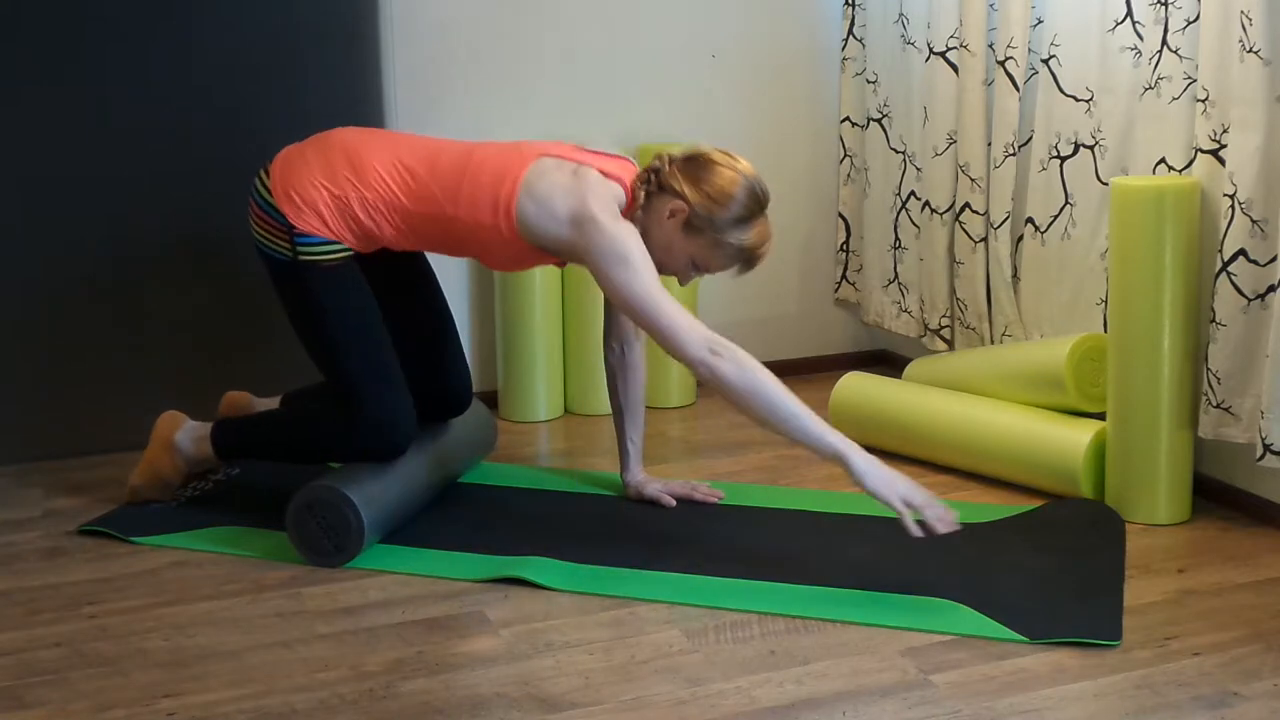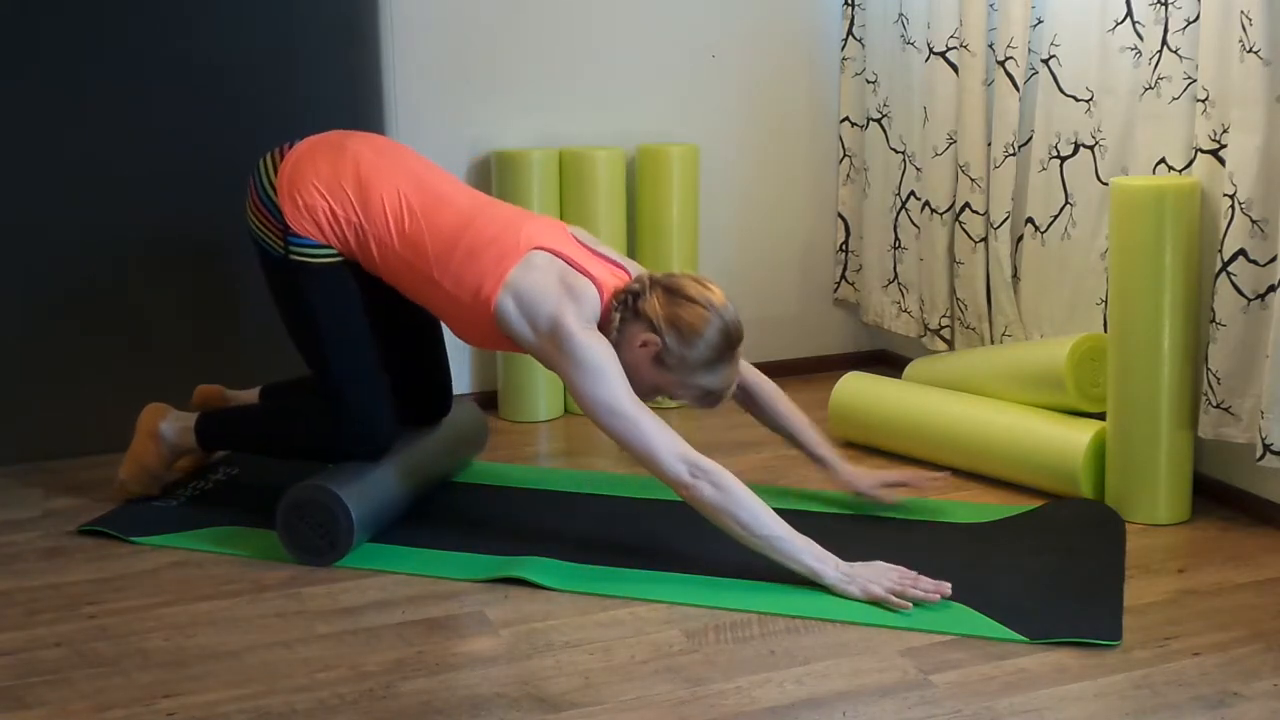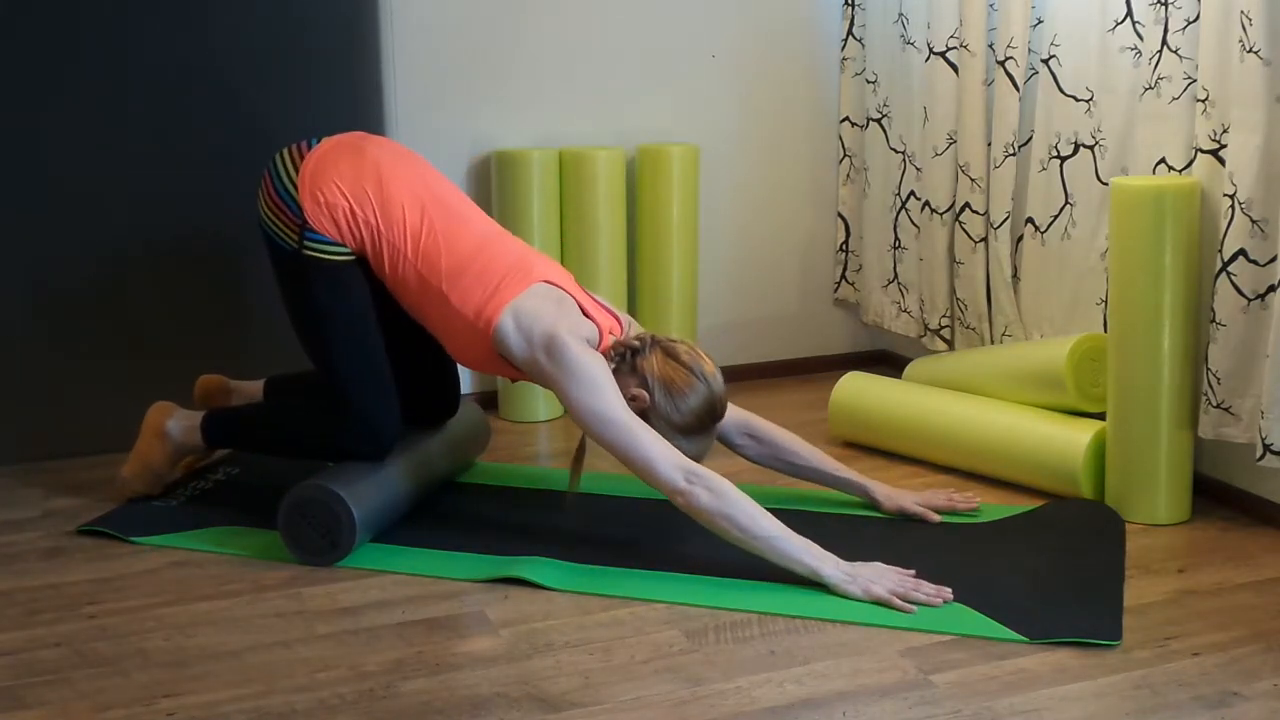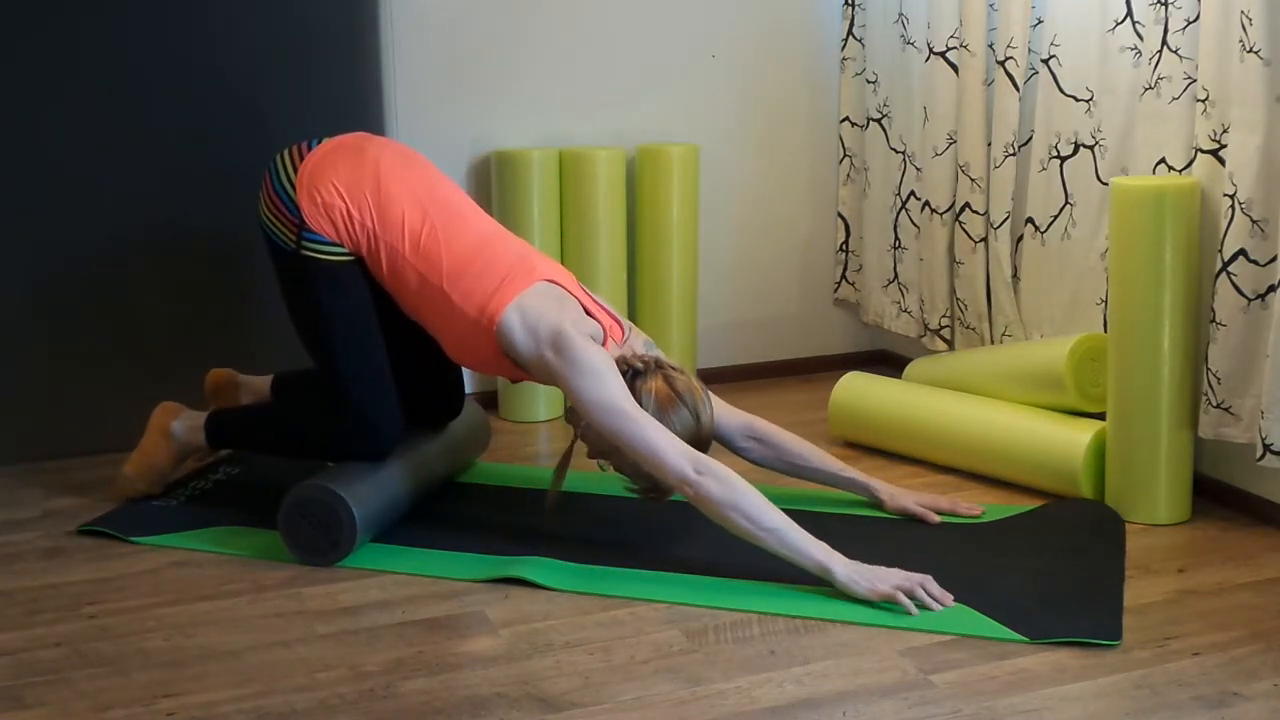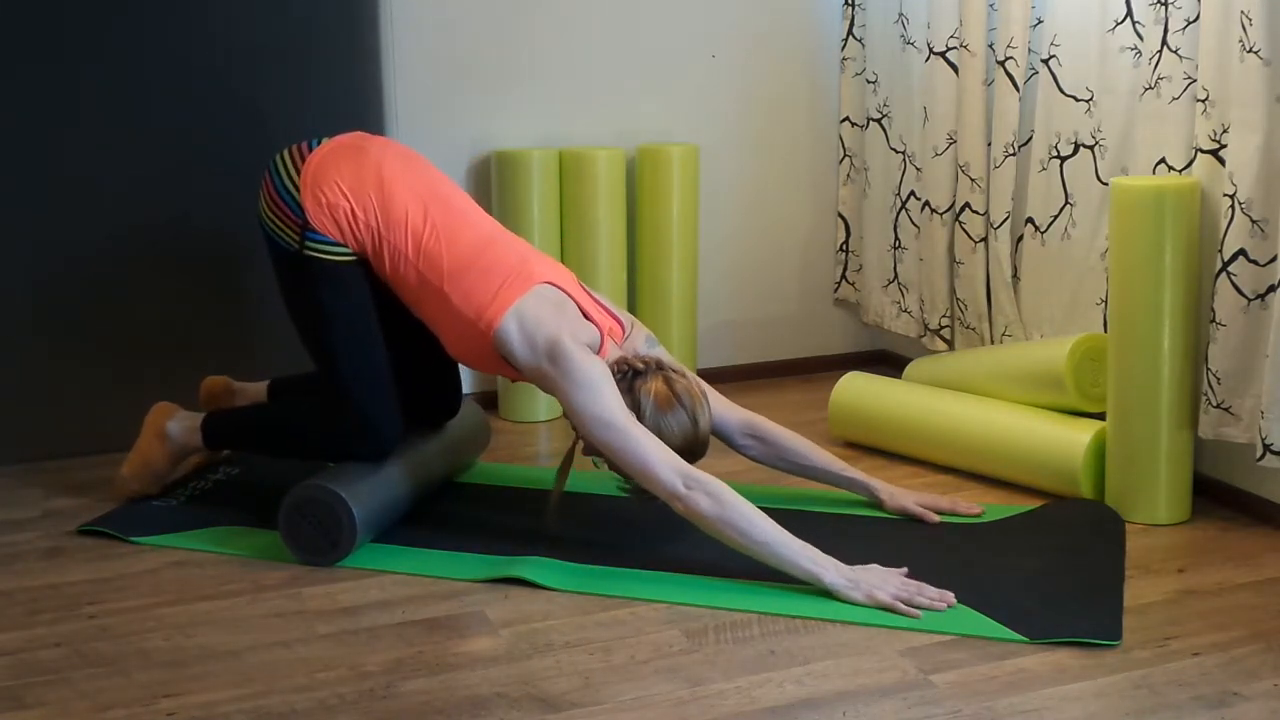
dt=1s
person 1, frame 1
left shoulder: (631, 189)
right shoulder: (599, 218)
left elbow: (624, 334)
right elbow: (709, 356)
left wrist: (634, 470)
right wrist: (856, 460)
left hip: (358, 182)
right hip: (306, 203)
left knee: (444, 400)
right knee: (383, 428)
left ankle: (258, 409)
right ankle: (195, 440)
person 1, frame 2
left shoulder: (631, 290)
right shoulder: (571, 327)
left elbow: (736, 370)
right elbow: (690, 474)
left wrist: (837, 463)
right wrist: (837, 572)
left hip: (358, 175)
right hip: (303, 200)
left knee: (421, 406)
right knee: (360, 430)
left ankle: (236, 403)
right ankle: (183, 430)
person 1, frame 3
left shoulder: (617, 338)
right shoulder: (569, 353)
left elbow: (741, 427)
right elbow: (689, 483)
left wrist: (877, 489)
right wrist: (842, 574)
left hip: (369, 177)
right hip: (318, 197)
left knee: (428, 406)
right knee: (368, 429)
left ankle: (240, 395)
right ankle: (188, 427)
person 1, frame 4
left shoulder: (618, 342)
right shoulder: (570, 348)
left elbow: (737, 428)
right elbow: (695, 474)
left wrist: (878, 489)
right wrist: (843, 571)
left hip: (369, 176)
right hip: (317, 197)
left knee: (432, 407)
right knee: (370, 430)
left ankle: (251, 390)
right ankle: (192, 429)
person 1, frame 5
left shoulder: (622, 338)
right shoulder: (568, 354)
left elbow: (740, 426)
right elbow: (685, 489)
left wrist: (877, 488)
right wrist: (839, 577)
left hip: (366, 175)
right hip: (318, 198)
left knee: (430, 406)
right knee: (370, 431)
left ankle: (246, 396)
right ankle: (191, 429)
